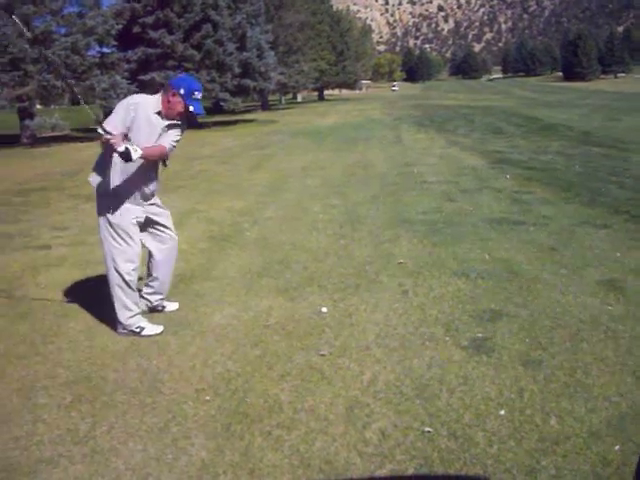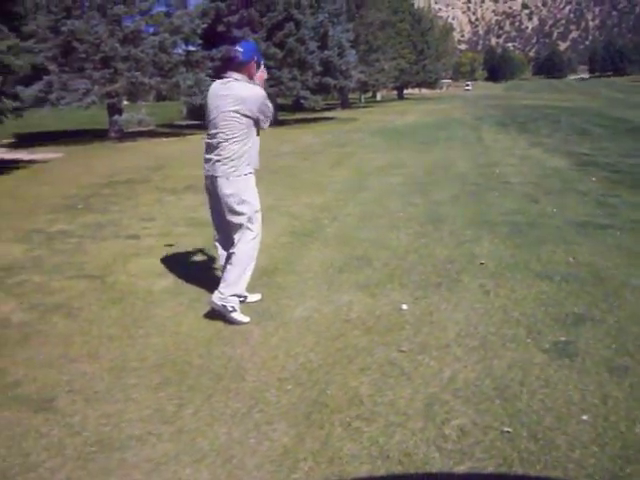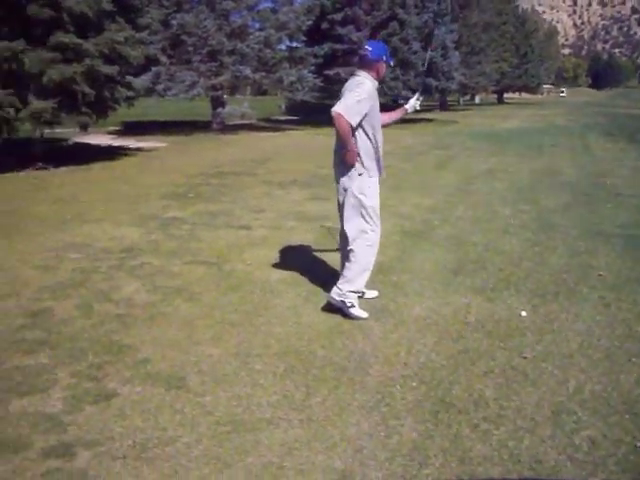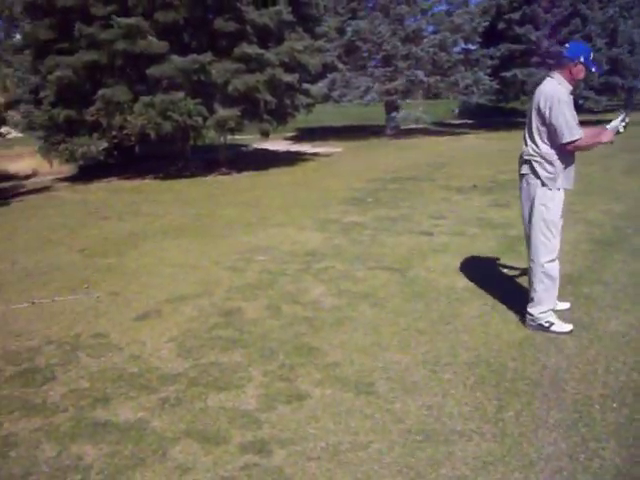
dt=1s
person 1, frame 1
left shoulder: (177, 125)
right shoulder: (136, 104)
left elbow: (161, 151)
right elbow: (107, 138)
left wrist: (134, 150)
right wrist: (117, 143)
left hip: (145, 194)
right hip: (115, 192)
left knee: (166, 241)
right knee: (126, 257)
left ankle: (152, 297)
right ankle: (129, 319)
person 1, frame 2
left shoulder: (215, 88)
right shoulder: (255, 94)
right elbow: (265, 121)
left hip: (213, 172)
right hip: (236, 174)
left knee: (226, 234)
right knee: (248, 233)
left ankle: (233, 289)
right ankle: (226, 297)
person 1, frame 3
left shoulder: (359, 85)
right shoulder: (365, 87)
left elbow: (375, 120)
right elbow: (339, 114)
left wrist: (406, 109)
right wrist: (350, 149)
left hip: (357, 171)
right hip: (359, 172)
left knee: (354, 230)
right knee: (366, 231)
left ankle: (351, 285)
right ankle: (345, 292)
person 1, frame 4
left shoulder: (553, 89)
right shoulder: (557, 93)
left elbow: (568, 132)
right elbow: (572, 142)
left wrist: (604, 129)
right wrist: (601, 138)
left hip: (545, 178)
right hip: (544, 179)
left knee: (546, 243)
right knee: (545, 247)
left ankle: (544, 298)
right ankle: (540, 314)
